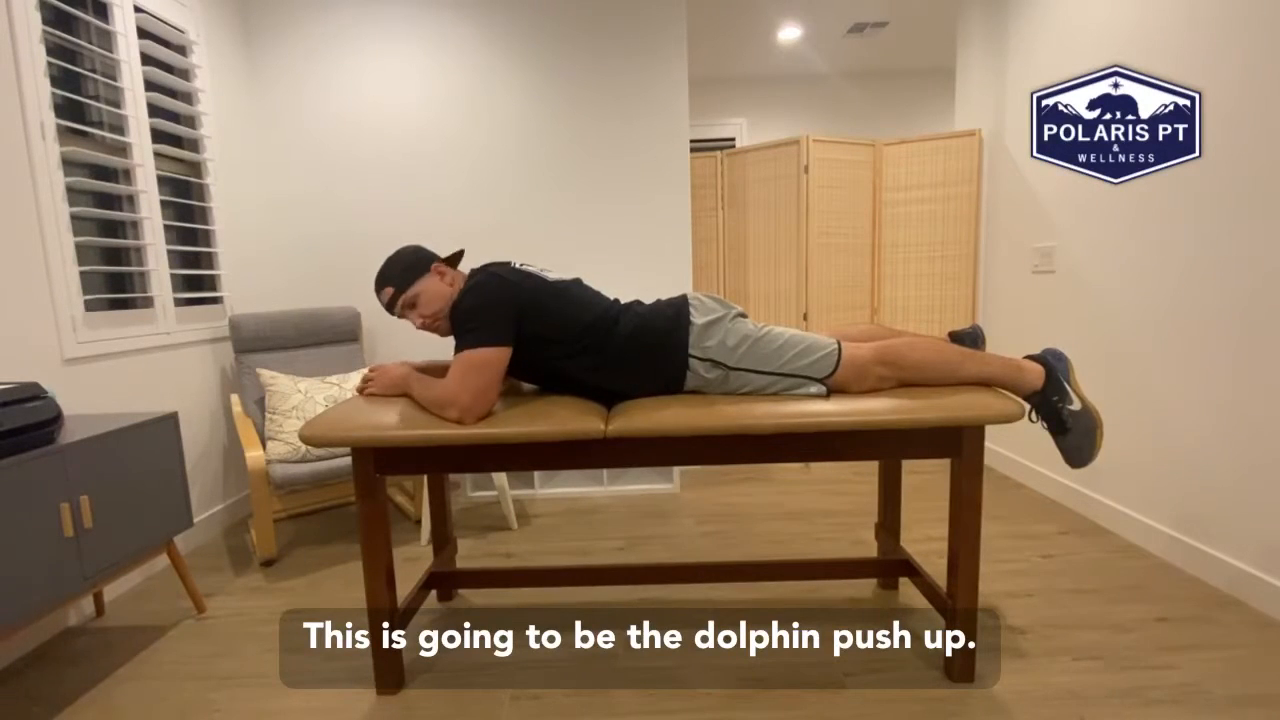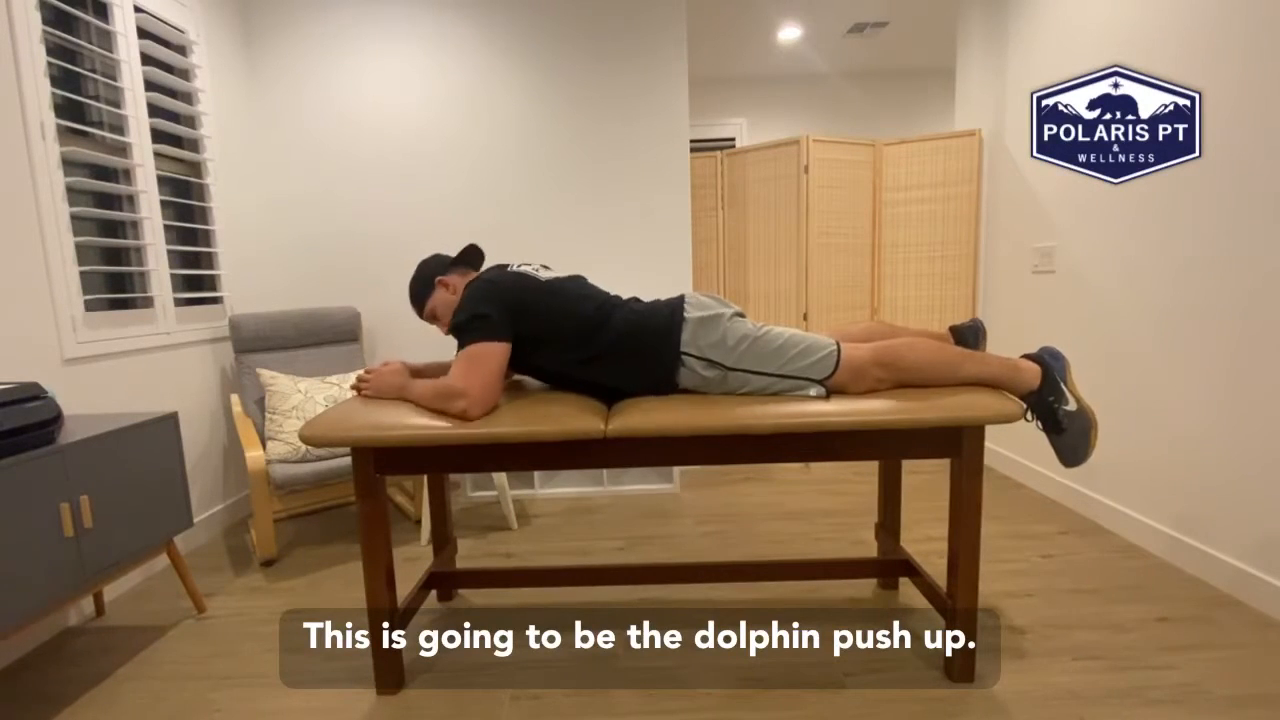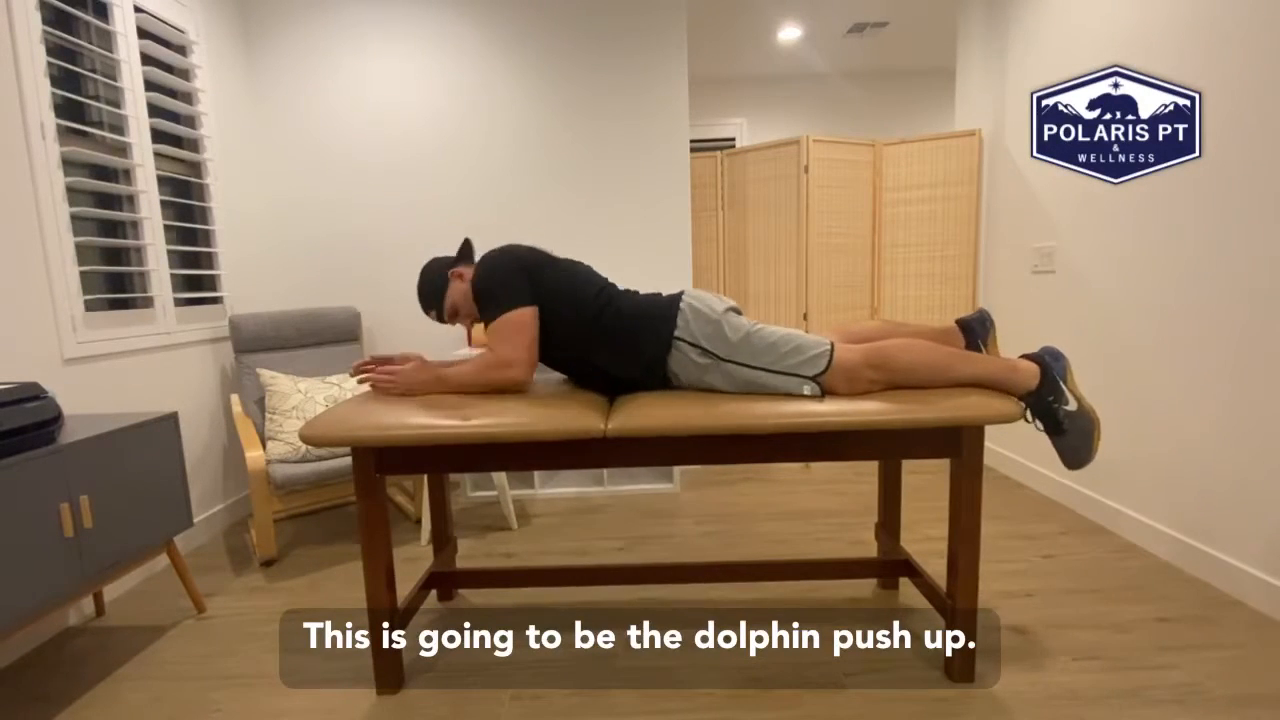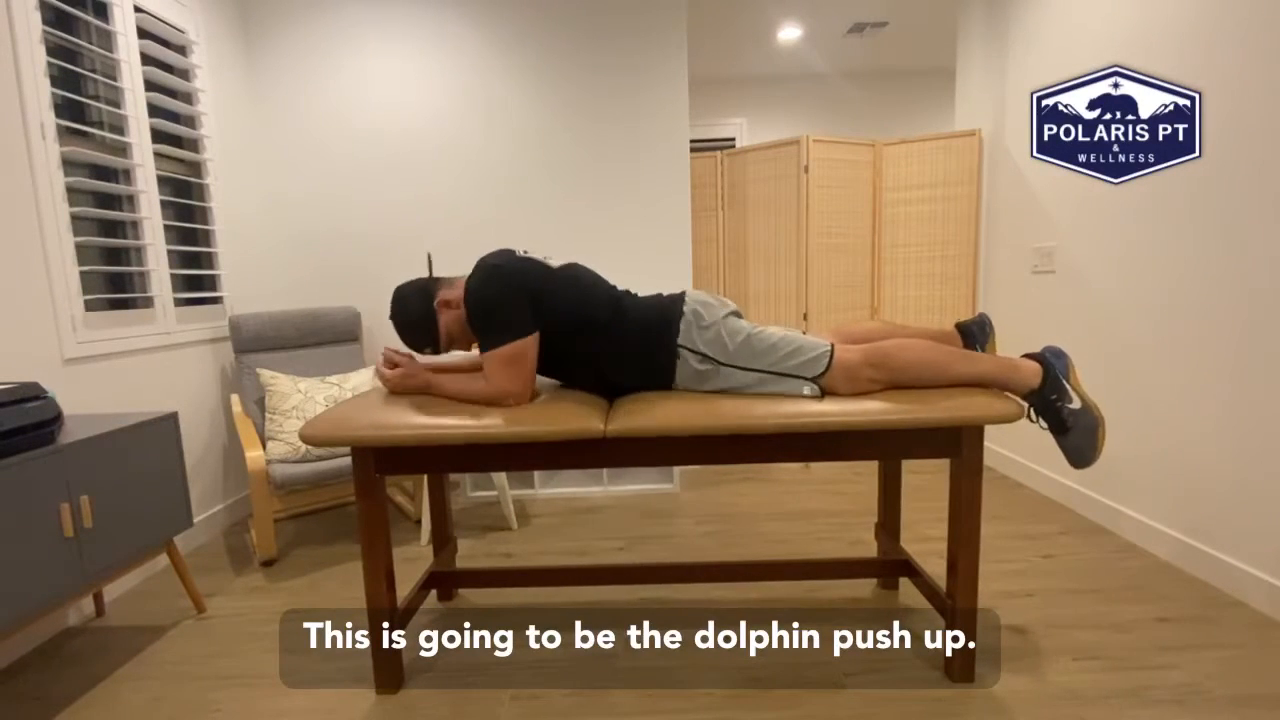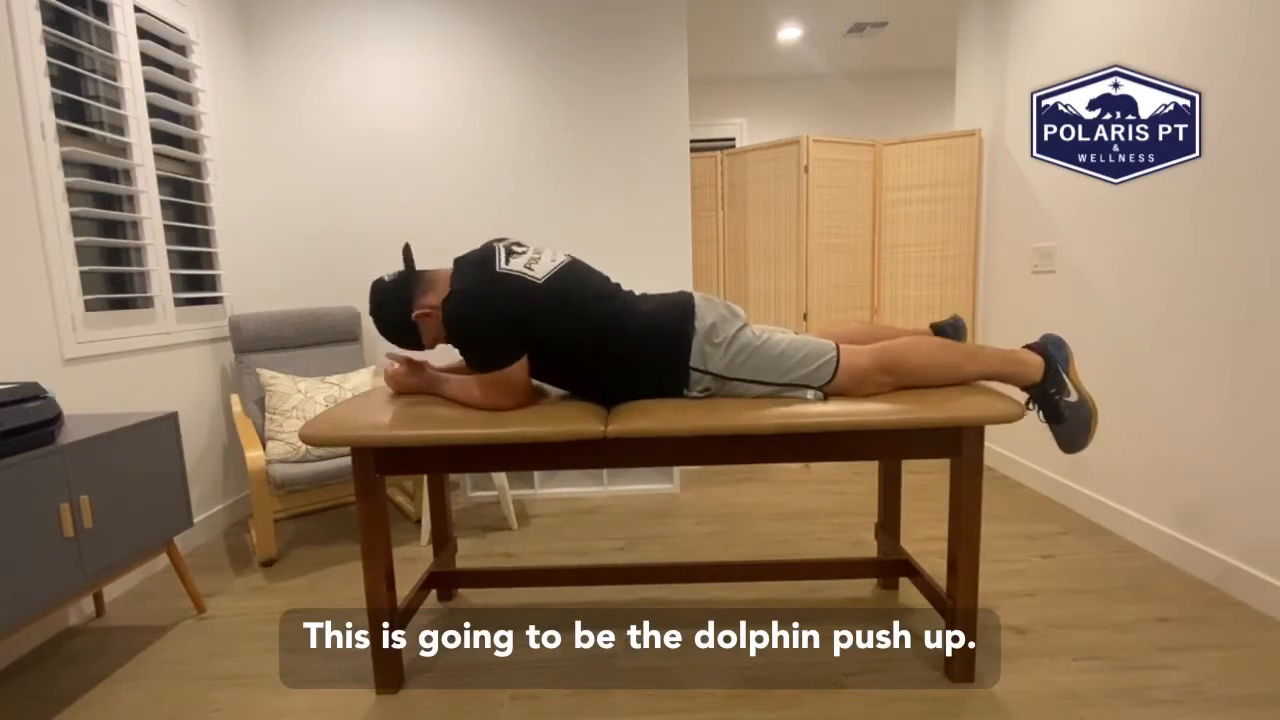
dt=0.3s
person 1, frame 1
left shoulder: (481, 293)
right shoulder: (501, 287)
left elbow: (468, 404)
right elbow: (491, 365)
left wrist: (407, 384)
right wrist: (419, 367)
left hip: (693, 346)
right hip: (682, 333)
left knee: (865, 367)
right knee: (833, 342)
left ankle: (1035, 374)
right ankle: (955, 341)
person 1, frame 2
left shoulder: (482, 297)
right shoulder: (510, 286)
left elbow: (472, 398)
right elbow: (496, 365)
left wrist: (404, 387)
right wrist: (422, 368)
left hip: (689, 348)
right hip: (684, 327)
left knee: (863, 368)
right knee: (836, 341)
left ankle: (1031, 374)
right ankle: (955, 339)
person 1, frame 3
left shoulder: (501, 267)
right shoulder: (519, 277)
left elbow: (513, 369)
right elbow: (512, 355)
left wrist: (424, 380)
right wrist: (425, 361)
left hip: (684, 337)
right hip: (677, 339)
left knee: (853, 368)
right knee: (836, 340)
left ankle: (1029, 374)
right ankle: (964, 334)
person 1, frame 4
left shoulder: (492, 284)
right shoulder: (506, 280)
left elbow: (512, 388)
right elbow: (507, 361)
left wrist: (425, 381)
right wrist: (432, 365)
left hip: (689, 345)
right hip: (677, 330)
left knee: (855, 369)
right knee: (836, 342)
left ankle: (1033, 374)
right ankle: (962, 335)
person 1, frame 5
left shoulder: (469, 303)
right shoulder: (487, 258)
left elbow: (510, 395)
left wrist: (428, 381)
right wrist: (450, 369)
left hip: (696, 359)
right hip: (685, 319)
left knee: (865, 369)
right knee: (826, 342)
left ankle: (1035, 364)
right ankle: (933, 335)
